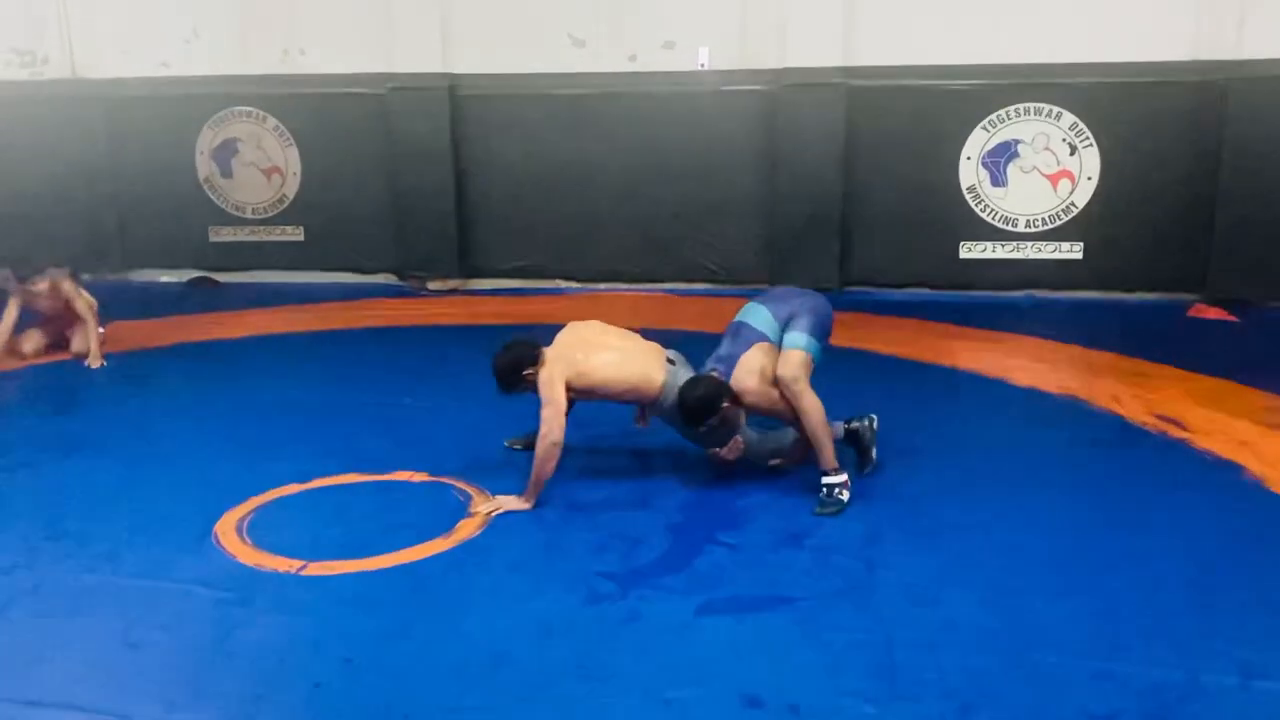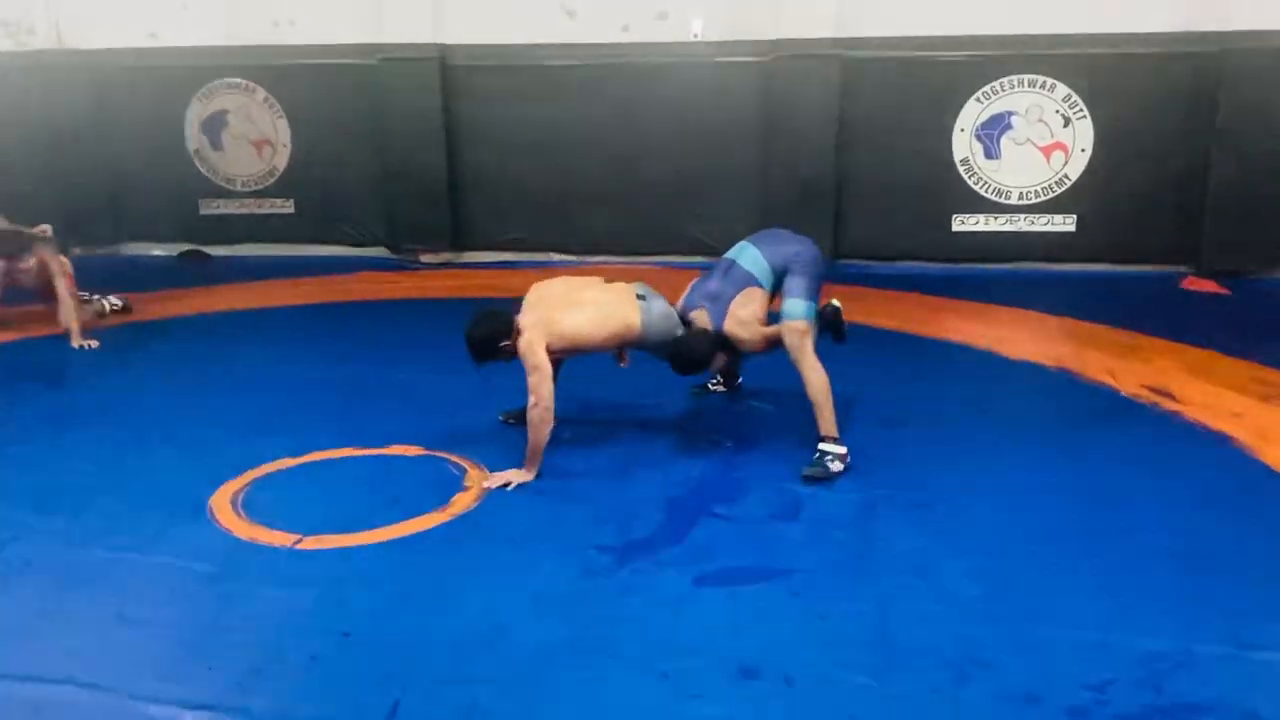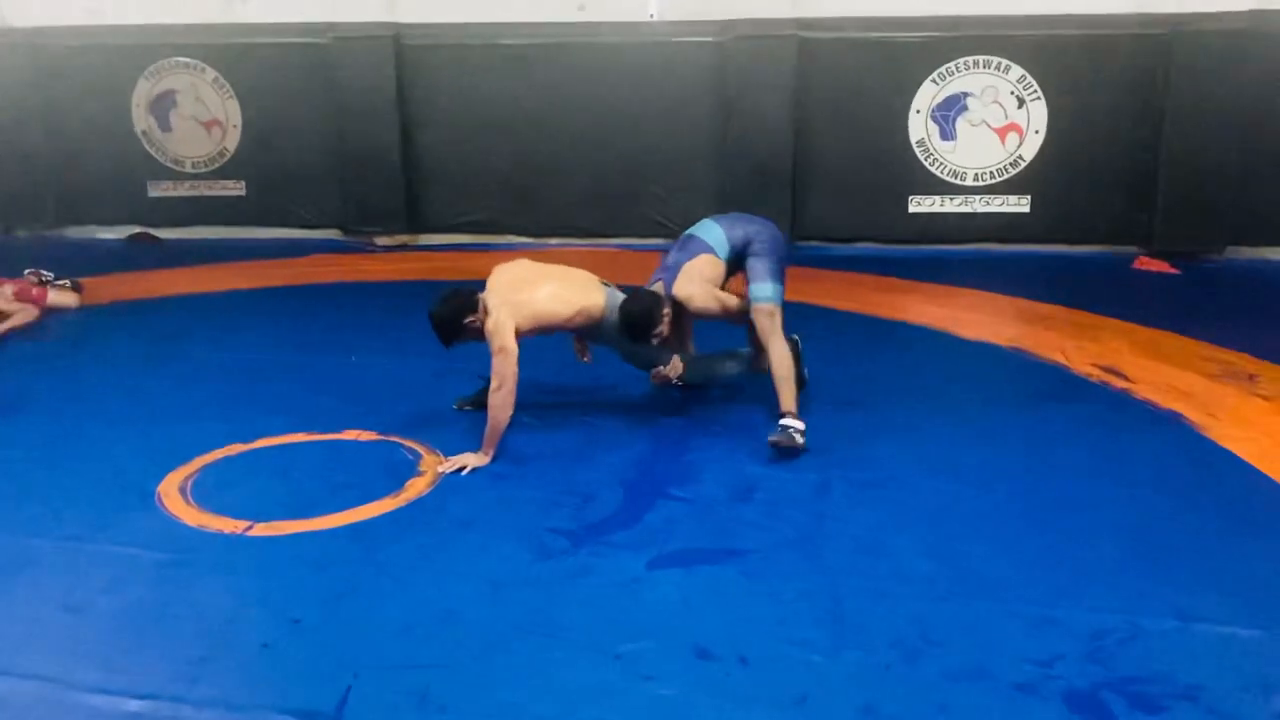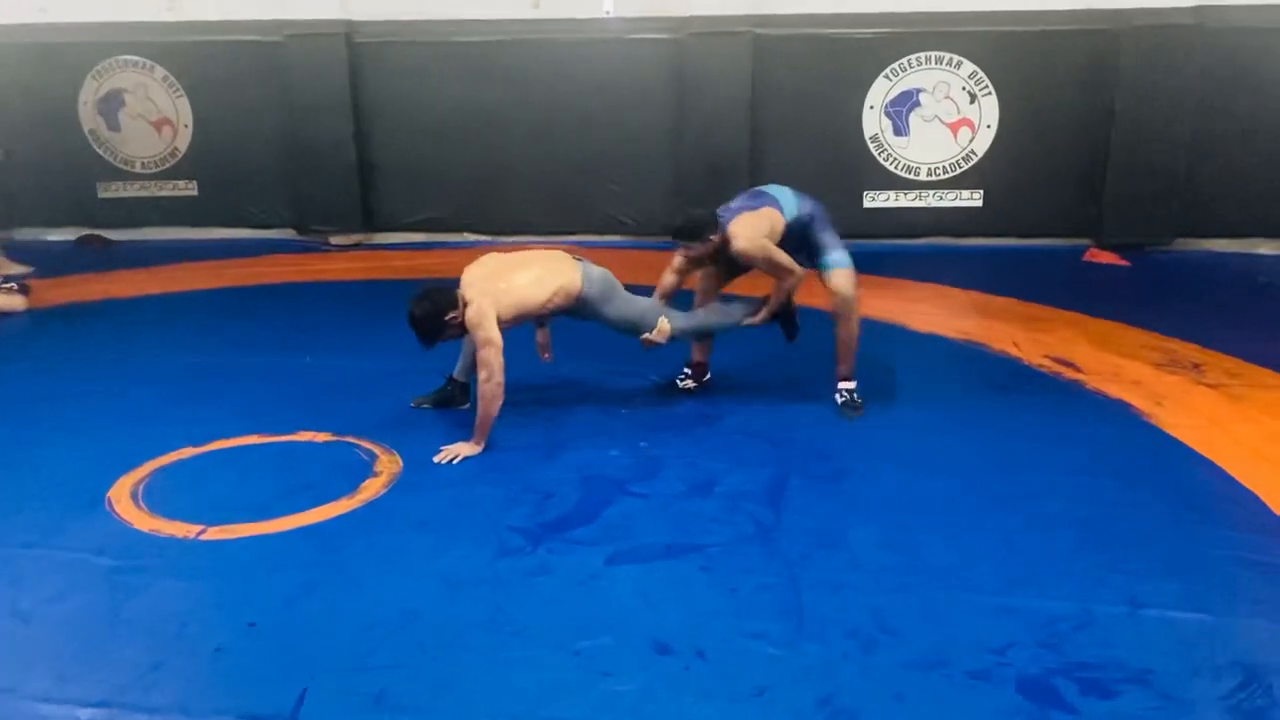
dt=1s
person 1, frame 1
left shoulder: (550, 375)
right shoulder: (574, 332)
left elbow: (552, 440)
left wrist: (528, 499)
left hip: (674, 396)
right hip: (668, 360)
left knee: (750, 447)
left ankle: (844, 431)
person 1, frame 2
left shoulder: (530, 341)
right shoulder: (538, 292)
left elbow: (541, 406)
left wrist: (528, 470)
left hip: (651, 325)
right hip: (637, 295)
person 1, frame 3
left shoulder: (497, 320)
right shoulder: (502, 273)
left elbow: (503, 389)
left wrist: (485, 454)
left hip: (609, 317)
right hip: (597, 289)
left knee: (683, 370)
person 1, frame 4
left shoulder: (476, 313)
right shoulder: (473, 272)
left elbow: (492, 380)
left wrist: (477, 442)
right wrist: (542, 326)
left hip: (588, 292)
right hip: (571, 266)
left knee: (678, 325)
left ankle: (765, 309)
right ankle: (456, 389)
person 2, frame 1
left shoulder: (750, 390)
right shoulder: (708, 382)
left elbow: (803, 419)
left hip: (807, 307)
right hip: (771, 304)
left knee: (790, 377)
left ankle: (835, 477)
person 2, frame 2
left shoulder: (742, 334)
right shoulder: (684, 310)
left elbow: (790, 335)
left hip: (798, 255)
right hip: (765, 245)
left knee: (799, 345)
left ankle: (832, 445)
right ankle: (729, 377)
person 2, frame 3
left shoulder: (696, 299)
right shoulder: (652, 296)
left elbow: (740, 307)
left hip: (759, 237)
right hip: (724, 232)
left knee: (767, 325)
left ankle: (791, 423)
person 2, frame 4
left shoulder: (745, 243)
right shoulder: (700, 243)
left elbow: (793, 274)
right elbow: (673, 275)
left wrist: (766, 313)
left hip: (808, 219)
right hip: (767, 211)
left knee: (844, 293)
right knee: (705, 284)
left ankle: (846, 382)
right ankle: (698, 370)
